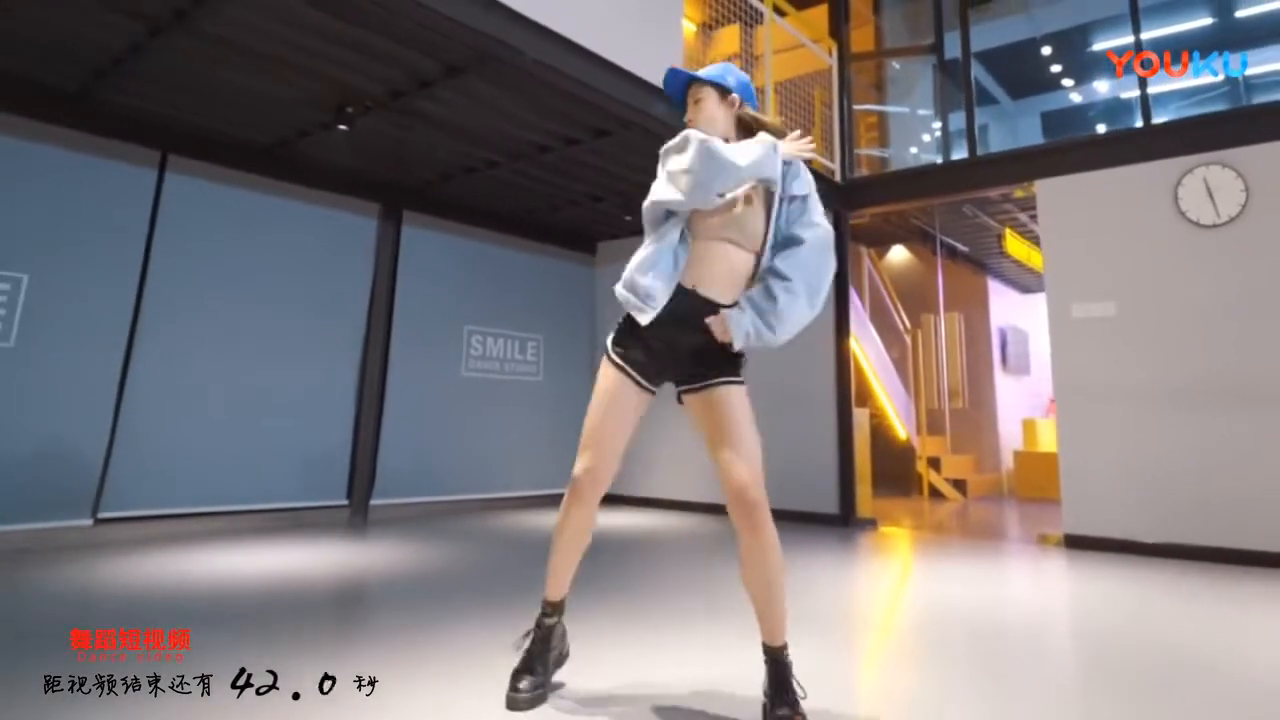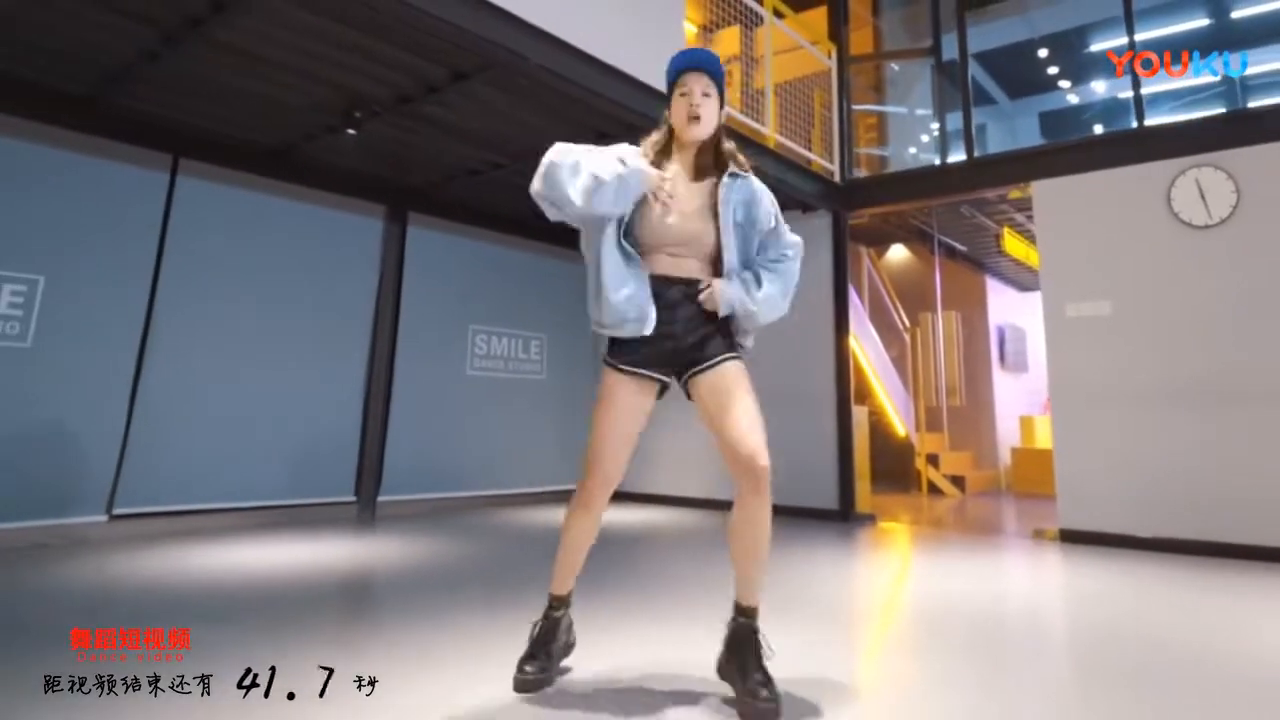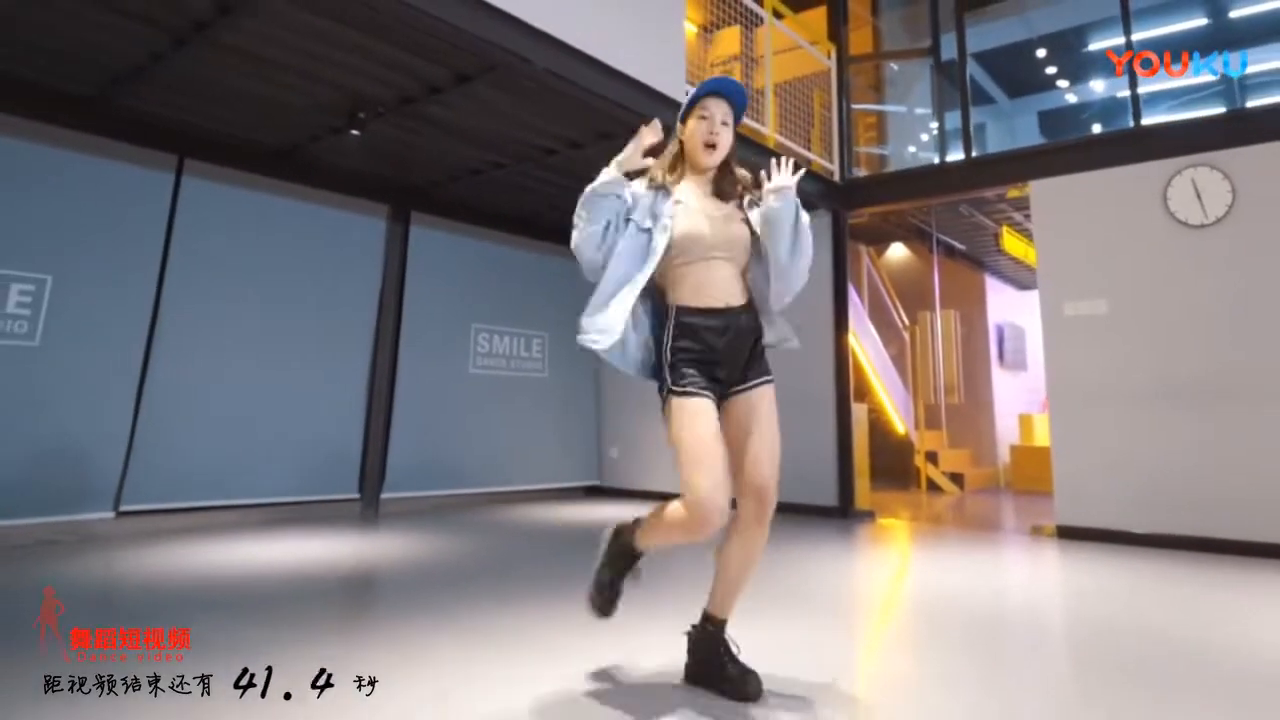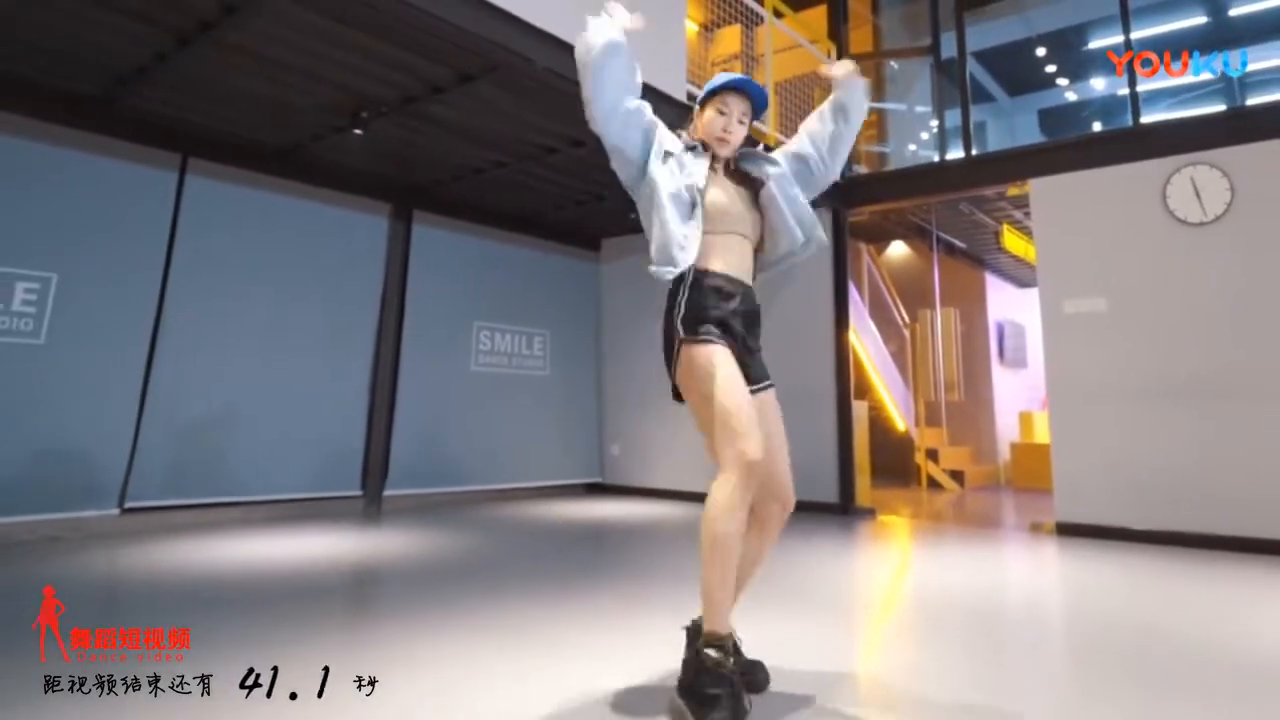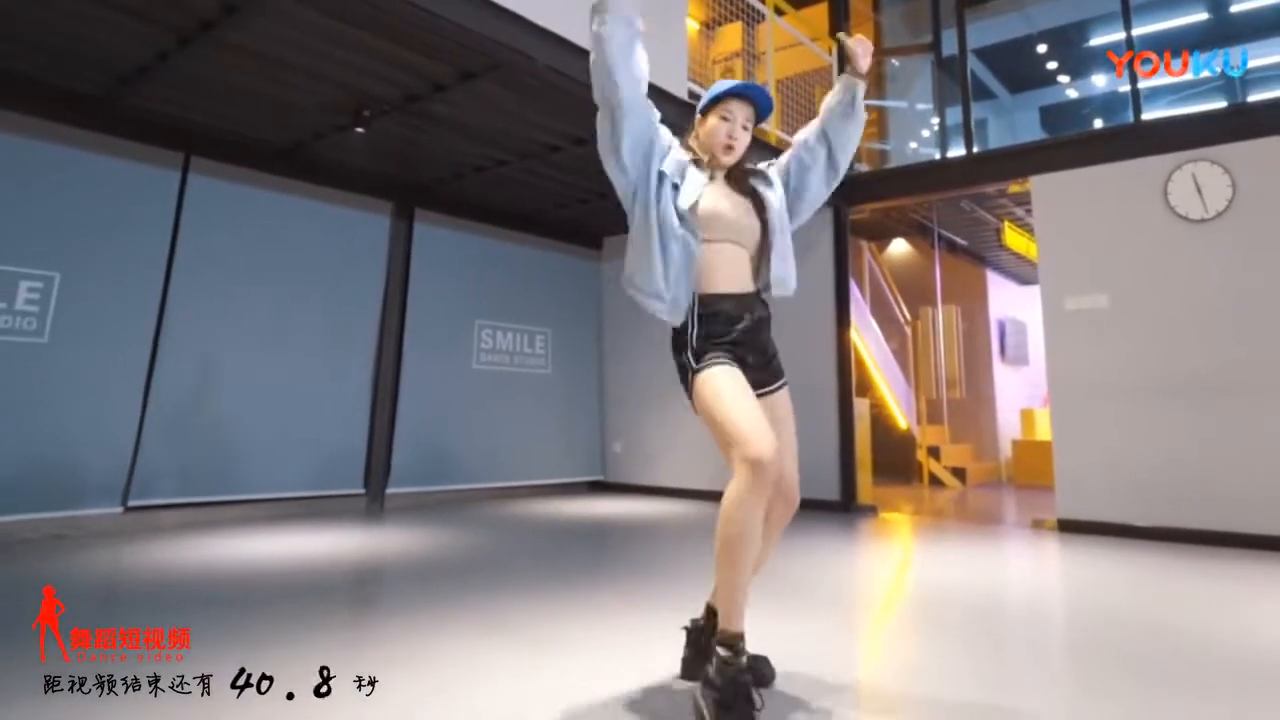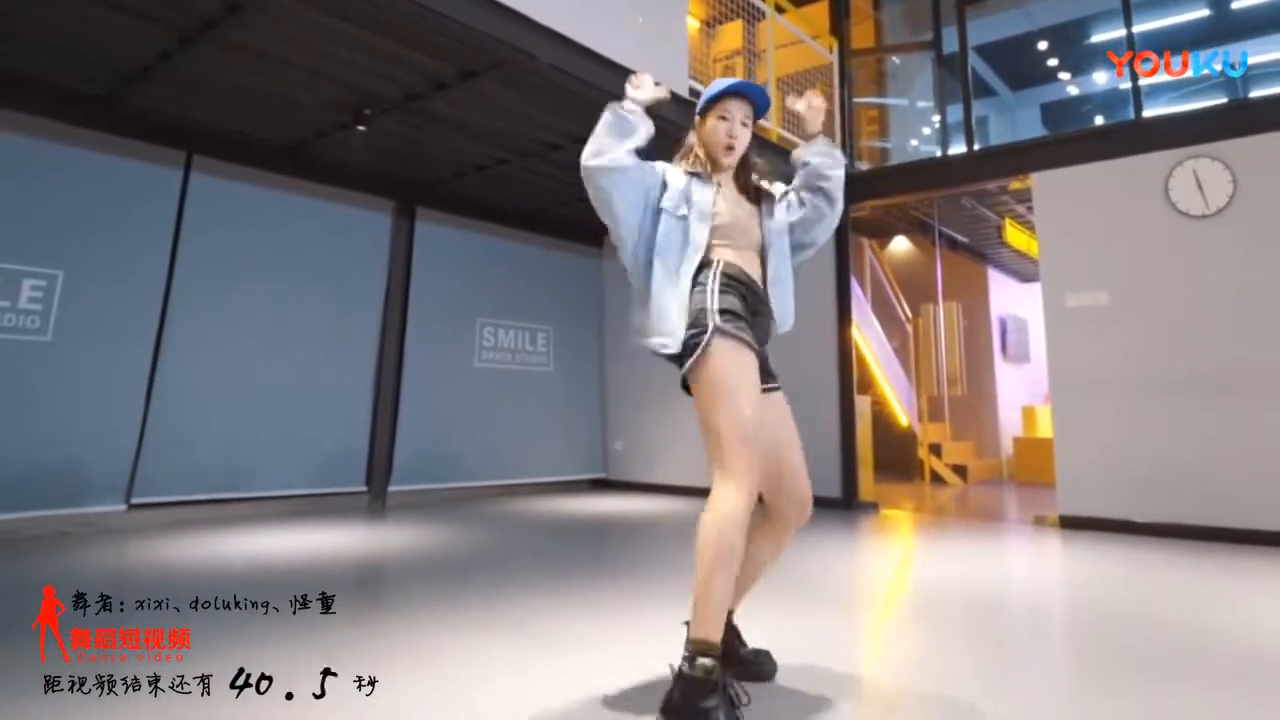
dt=0.3s
person 1, frame 1
left shoulder: (788, 174)
right shoulder: (686, 157)
left elbow: (808, 263)
right elbow: (704, 179)
left wrist: (749, 323)
right wrist: (770, 153)
left hip: (712, 343)
right hip: (650, 326)
left knee: (748, 498)
right knee: (587, 481)
right ankle: (547, 631)
person 1, frame 2
left shoulder: (741, 187)
right shoulder: (632, 164)
left elbow: (782, 257)
right elbow: (554, 184)
left wrist: (739, 294)
right wrist: (629, 179)
left hip: (708, 332)
right hip: (640, 327)
left knee: (755, 468)
right knee: (597, 483)
left ankle: (744, 639)
right ankle: (555, 622)
person 1, frame 3
left shoulder: (750, 202)
right shoulder: (648, 195)
left elbow: (785, 280)
right elbow: (591, 250)
left wrist: (786, 203)
right wrist: (621, 172)
left hip: (744, 353)
right hip: (683, 354)
left knee: (761, 497)
right knee: (708, 508)
left ankle: (709, 642)
right ankle: (629, 542)
person 1, frame 4
left shoulder: (760, 177)
right shoulder: (666, 155)
left elbow: (820, 151)
right elbow: (610, 104)
left wrist: (847, 95)
left hip: (741, 328)
right hip: (698, 312)
left knee: (778, 498)
right knee: (746, 457)
left ankle: (712, 639)
right ankle: (710, 655)
person 1, frame 5
left shoulder: (760, 186)
right shoulder: (666, 167)
left elbow: (823, 152)
right elbow: (621, 102)
left wrist: (852, 86)
left hip: (757, 338)
right hip: (706, 335)
left knee: (784, 493)
right knee: (757, 459)
left ankle: (711, 632)
right ankle: (724, 662)
person 1, frame 6
left shoulder: (764, 200)
right shoulder: (671, 184)
left elbow: (821, 212)
right elbow: (602, 168)
left wrist: (815, 141)
right wrist: (633, 107)
left hip: (750, 334)
right hip: (709, 312)
left knee: (793, 501)
right knee: (741, 475)
left ankle: (718, 627)
